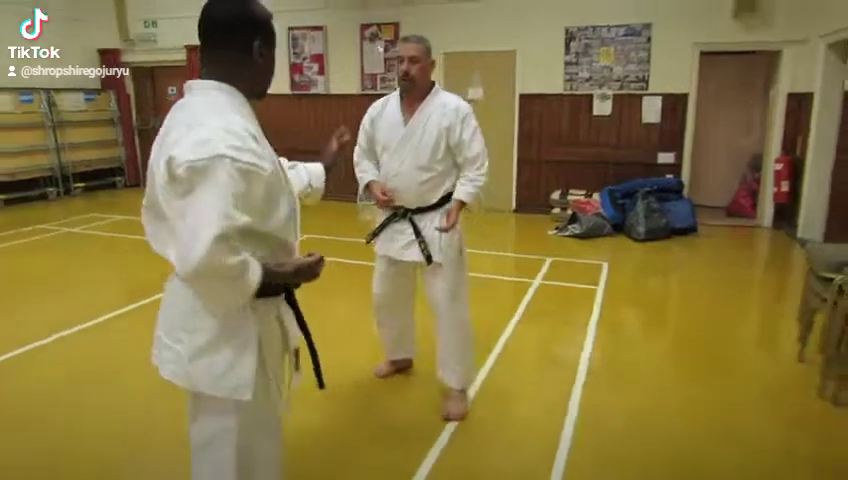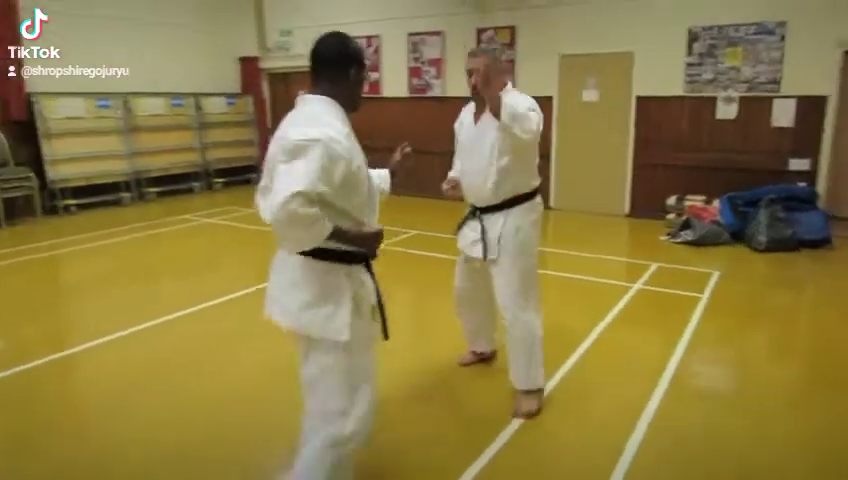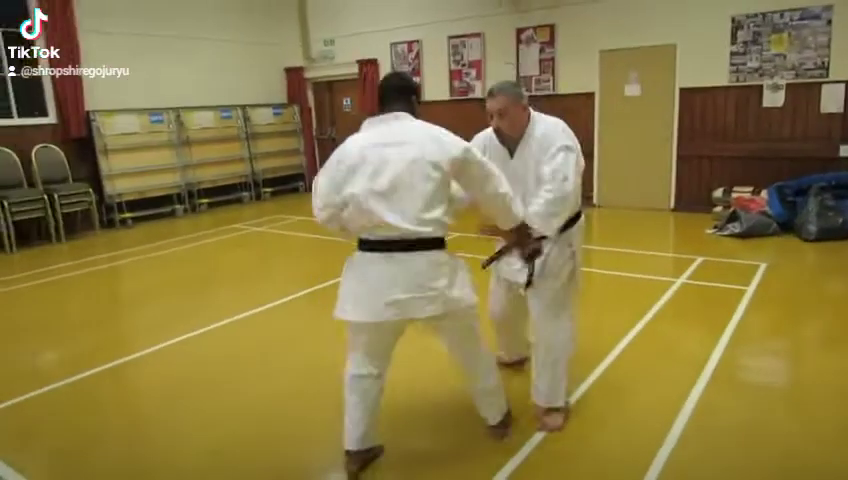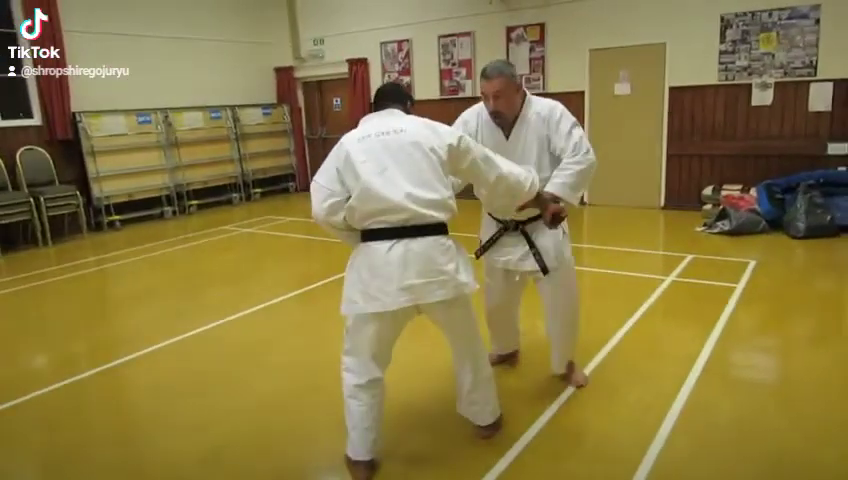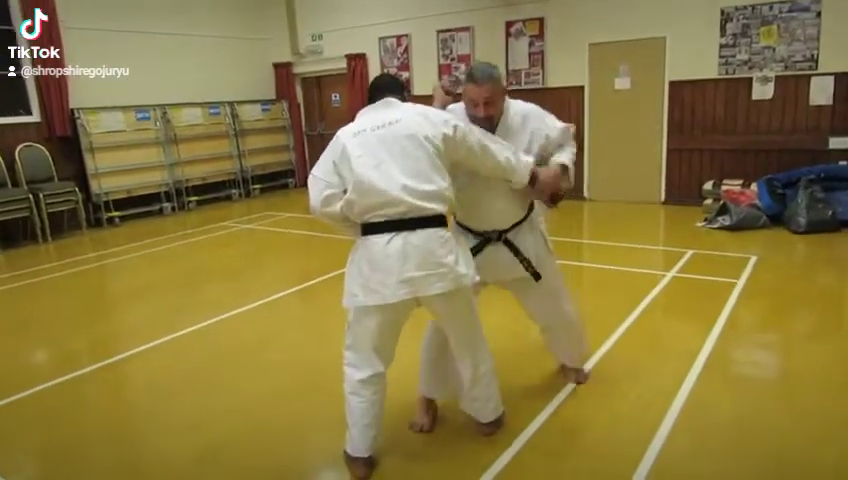
dt=0.4s
person 1, frame 1
left shoulder: (198, 113)
right shoulder: (222, 136)
left elbow: (265, 180)
right elbow: (204, 260)
left wrist: (321, 167)
right wrist: (282, 276)
left hip: (213, 313)
right hip: (229, 323)
person 1, frame 2
left shoulder: (310, 121)
right shoulder: (324, 132)
right elbow: (287, 210)
left wrist: (386, 173)
right wrist: (350, 238)
left hip: (315, 278)
right hip: (329, 283)
left knee: (328, 386)
right knee: (343, 406)
person 1, frame 3
left shoulder: (349, 147)
right shoulder: (442, 141)
left elbow: (325, 210)
right elbow: (494, 190)
right wrist: (517, 228)
left hip: (370, 270)
right hip: (428, 269)
left knee: (365, 363)
right knee: (470, 349)
right ankle: (496, 416)
person 1, frame 4
left shoulder: (349, 143)
right shoulder: (436, 132)
left elbow: (325, 209)
right elbow: (497, 173)
right wrist: (544, 201)
left hip: (377, 262)
right hip: (433, 254)
left knee: (362, 364)
right knee: (467, 343)
right ankle: (485, 418)
person 1, frame 5
left shoulder: (345, 136)
right shoulder: (431, 119)
left elbow: (322, 201)
right elbow: (493, 153)
right wrist: (537, 177)
left hip: (377, 254)
right hip: (433, 245)
left knee: (364, 358)
right knee: (467, 338)
right ankle: (488, 414)
person 2, frame 1
left shoulder: (454, 109)
right shoulder: (379, 110)
left elbow: (476, 165)
right elbow: (362, 155)
left wrist: (459, 203)
right wrist: (373, 185)
left hip: (437, 220)
right hip: (394, 220)
left knee: (449, 303)
right knee: (387, 296)
left ankle: (457, 385)
right ankle: (400, 356)
person 2, frame 2
left shoulder: (519, 105)
right shoulder: (467, 114)
left elbow: (524, 134)
left wrist: (493, 97)
right wrist: (454, 178)
left hip: (513, 218)
right hip: (477, 217)
left knee: (515, 302)
right knee: (469, 289)
left ankle: (529, 386)
right ankle: (483, 347)
person 2, frame 3
left shoulder: (554, 135)
right shoulder: (485, 141)
left elbow: (560, 191)
left hip: (554, 239)
left knee: (550, 318)
right knee: (502, 308)
left ankle: (552, 402)
right ankle: (515, 353)
person 2, frame 4
left shoulder: (550, 114)
right shoulder: (471, 120)
left elbow: (582, 158)
left wrist: (551, 196)
left hip: (544, 226)
right hip: (499, 227)
left knee: (561, 298)
right knee: (497, 300)
left ankle: (565, 362)
right ankle: (506, 349)
person 2, frame 5
left shoulder: (529, 117)
right shoulder: (450, 121)
left elbow: (564, 140)
left wrist: (559, 169)
left hip: (521, 235)
right hip: (467, 239)
left knee: (553, 305)
right knee: (447, 317)
left ankle: (570, 360)
right ankle: (428, 398)
